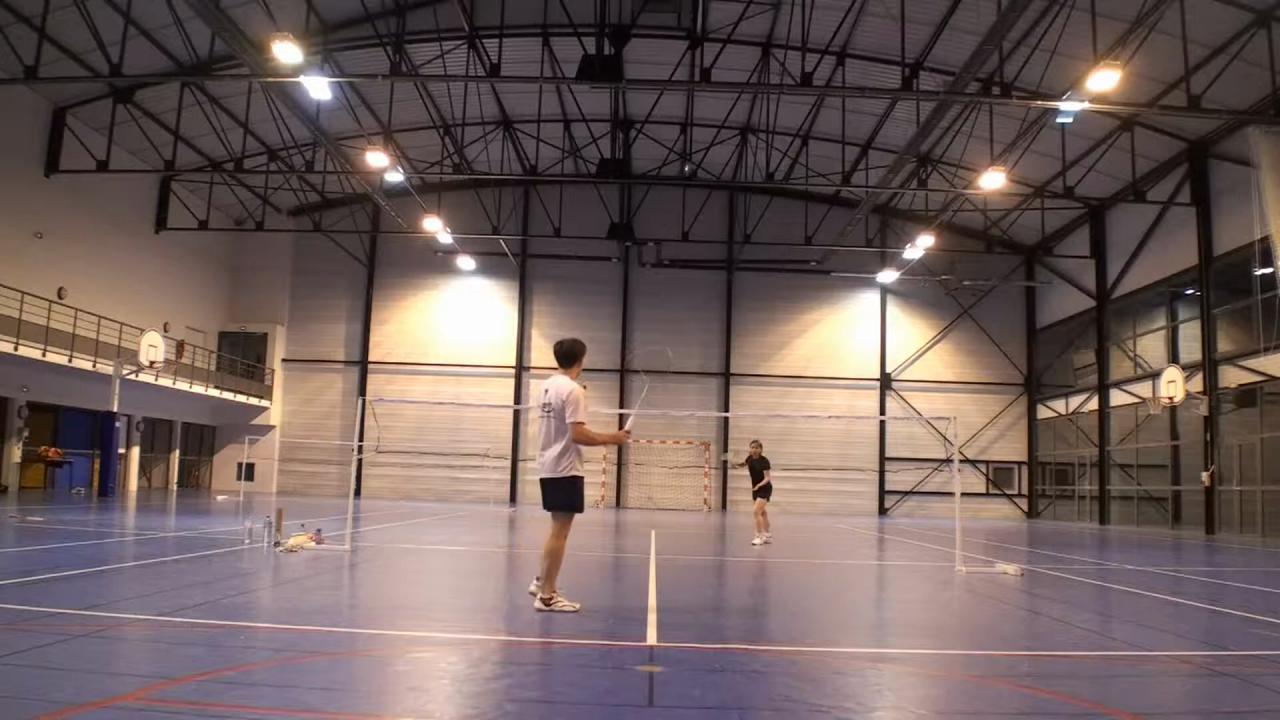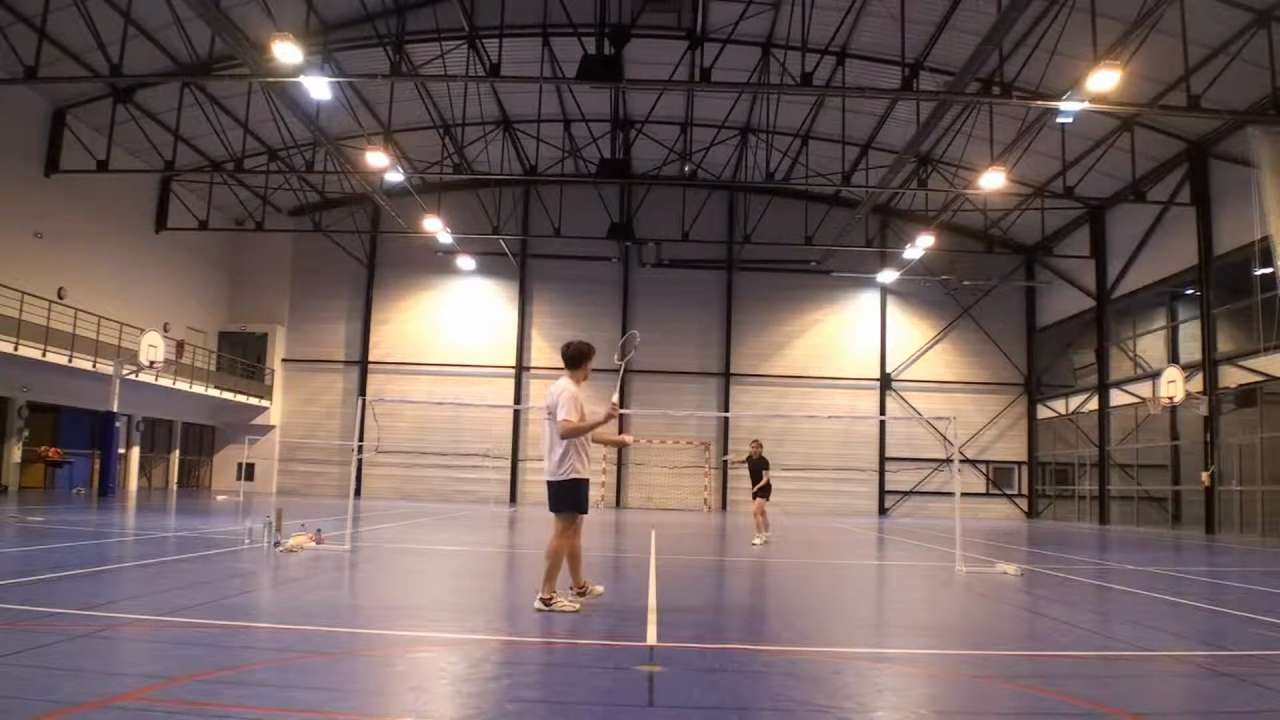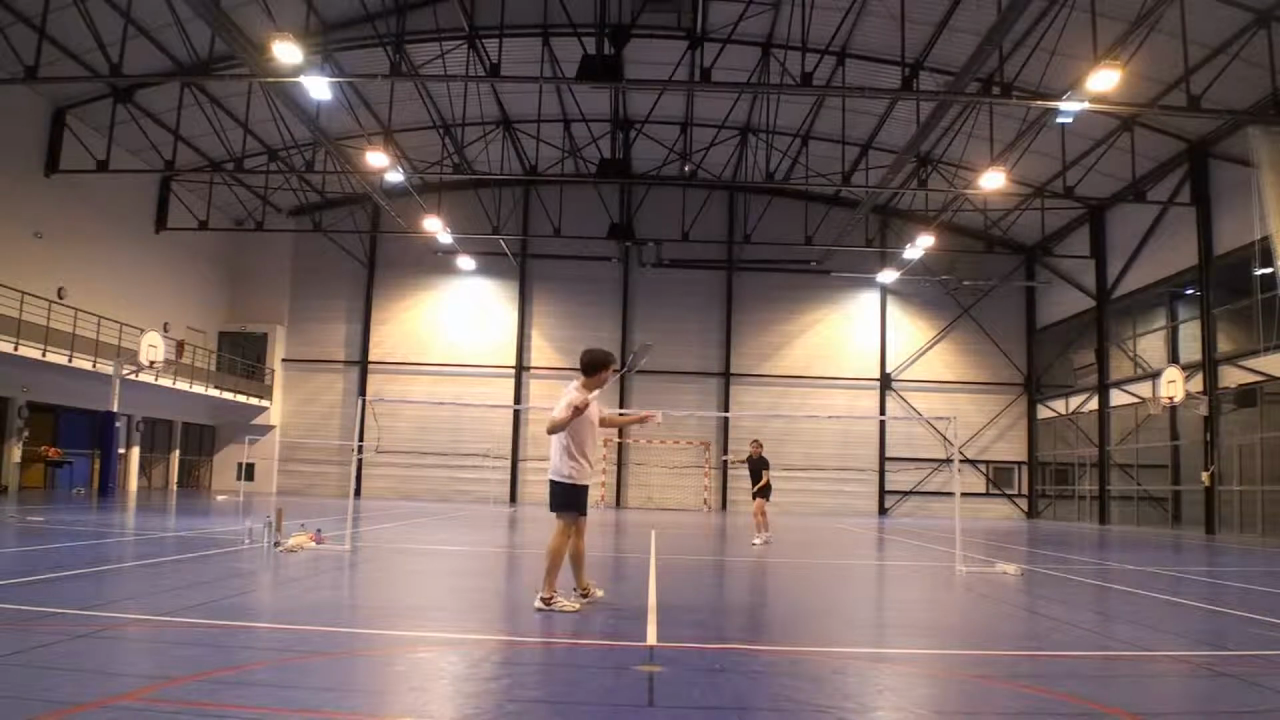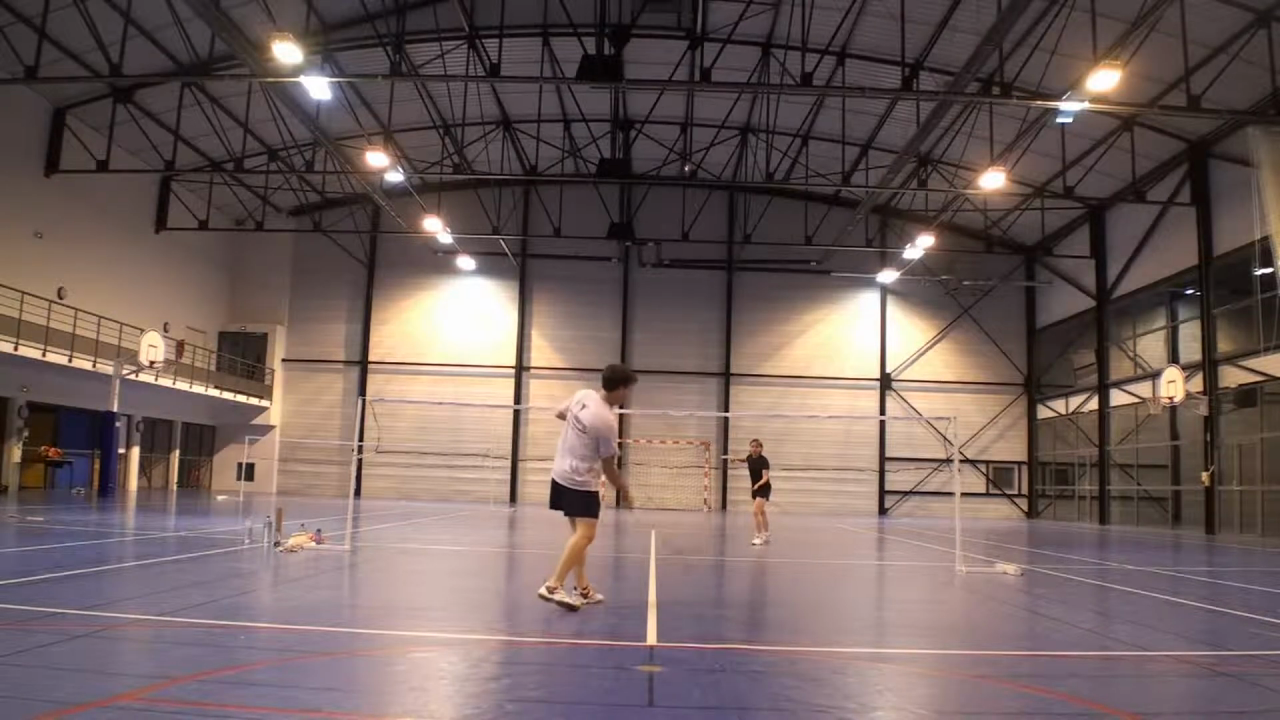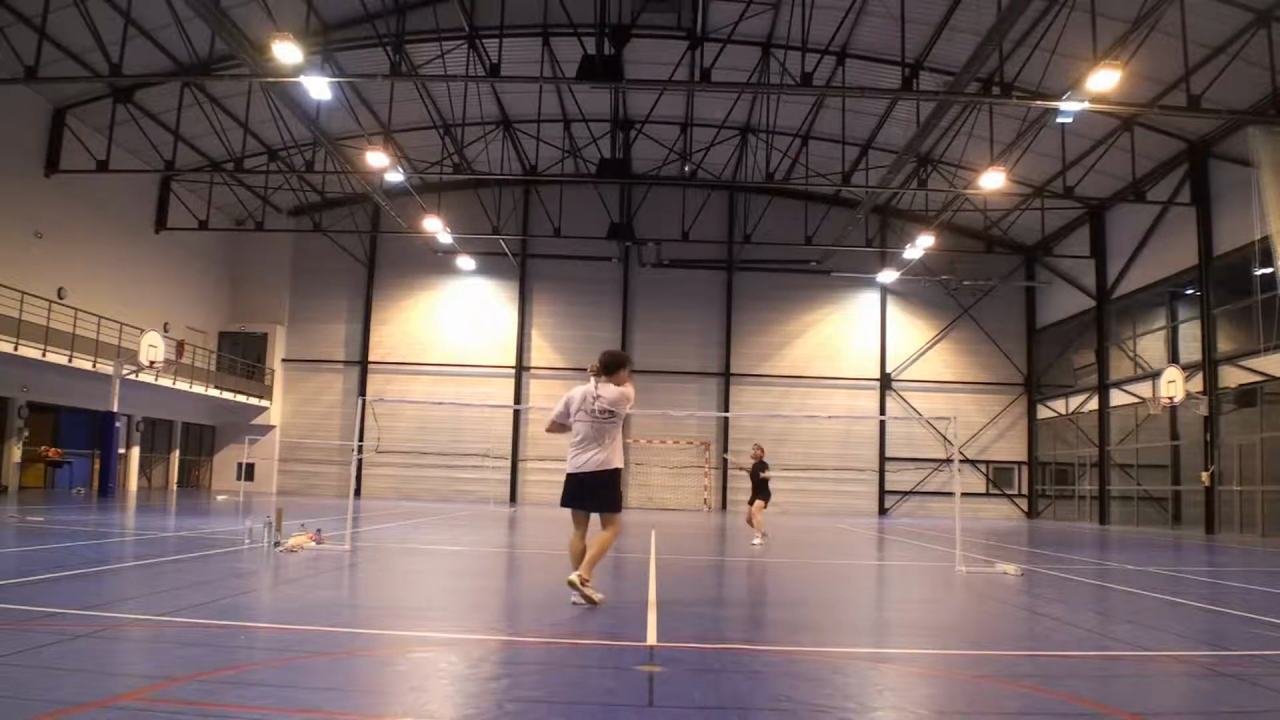
dt=0.4s
person 1, frame 1
left shoulder: (547, 387)
right shoulder: (572, 390)
right elbow: (578, 435)
right wrist: (611, 438)
left hip: (548, 468)
right hip: (565, 470)
left knee: (557, 528)
right knee: (560, 530)
left ankle: (542, 582)
right ankle: (547, 595)
person 1, frame 2
left shoulder: (562, 388)
right shoulder: (568, 391)
right elbow: (565, 431)
left wrist: (611, 440)
right wrist: (601, 420)
left hip: (564, 472)
right hip: (569, 473)
left knee: (573, 529)
right knee: (563, 531)
left ankle: (579, 587)
right ankle: (546, 595)
person 1, frame 3
left shoulder: (588, 395)
right shoulder: (573, 397)
left elbow: (602, 420)
right elbow: (551, 427)
left wrist: (635, 419)
right wrist: (572, 415)
left hip: (577, 475)
right hip: (568, 475)
left knee: (578, 530)
right knee: (564, 530)
left ankle: (582, 589)
right ankle: (546, 595)
person 1, frame 4
left shoulder: (583, 395)
right shoulder: (607, 422)
left elbow: (561, 414)
right elbow: (608, 467)
right wrist: (623, 491)
left hip: (562, 475)
right hip: (581, 483)
left knee: (580, 532)
right knee: (585, 533)
left ankle: (582, 589)
right ankle: (553, 585)
person 1, frame 5
left shoulder: (575, 394)
right shoulder: (621, 396)
left elbow: (551, 427)
right wrist: (602, 376)
left hip: (576, 469)
right hip: (605, 471)
left knee: (580, 529)
right knee: (611, 528)
left ankle: (581, 587)
right ankle: (582, 575)
